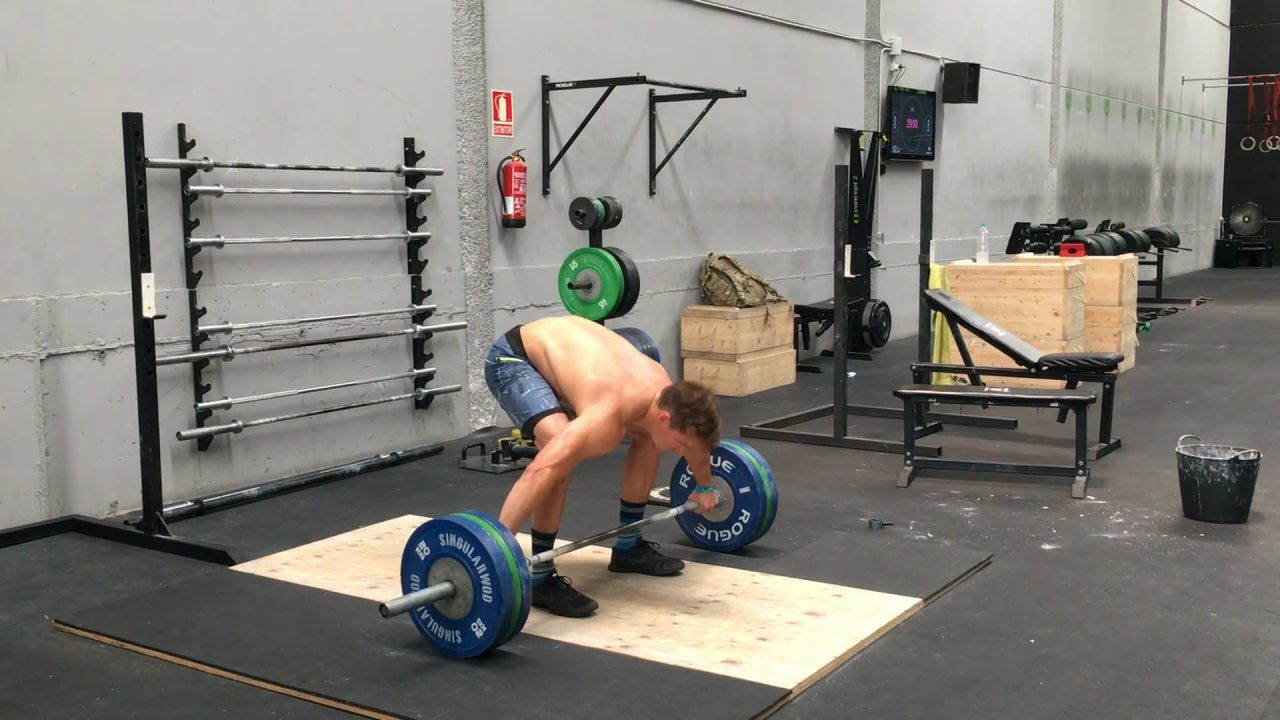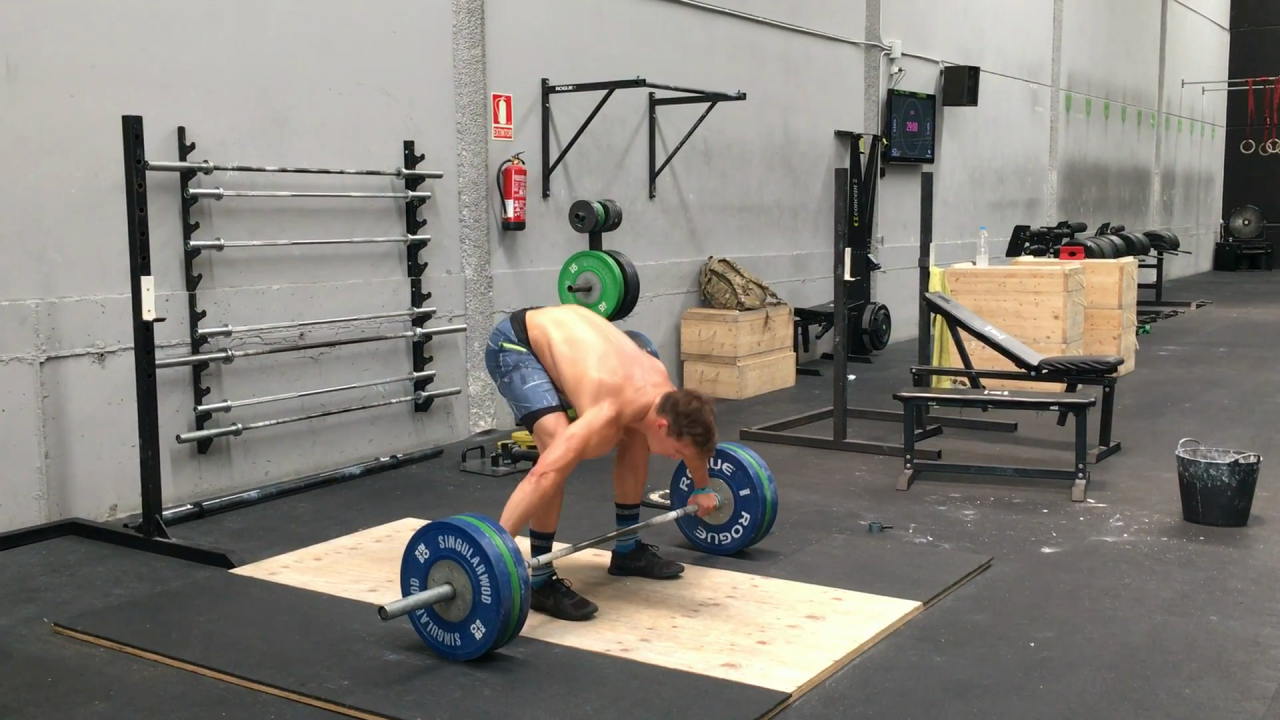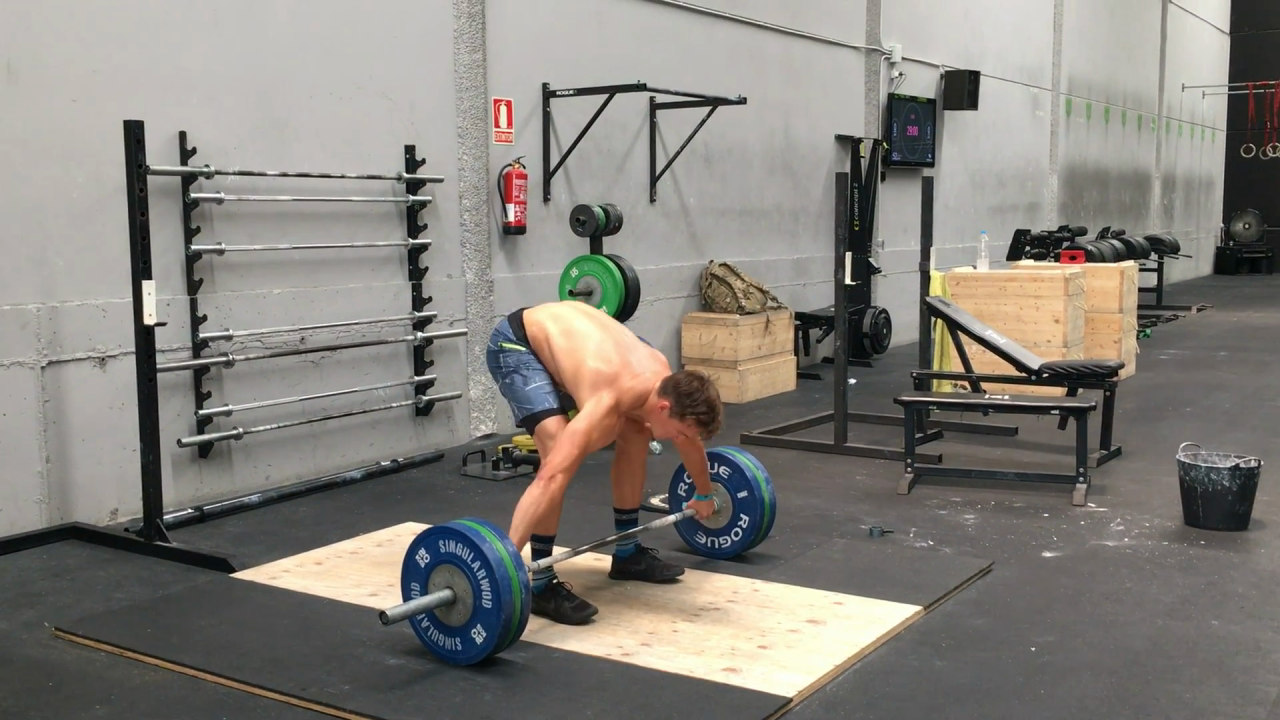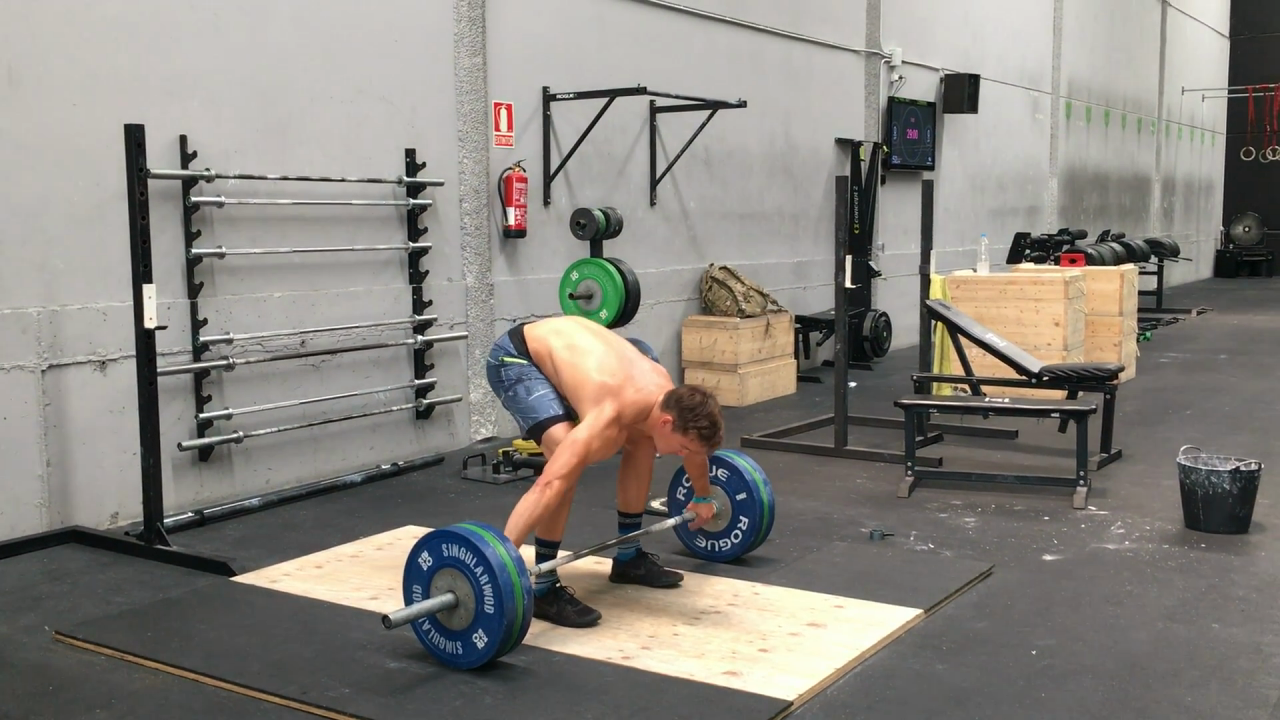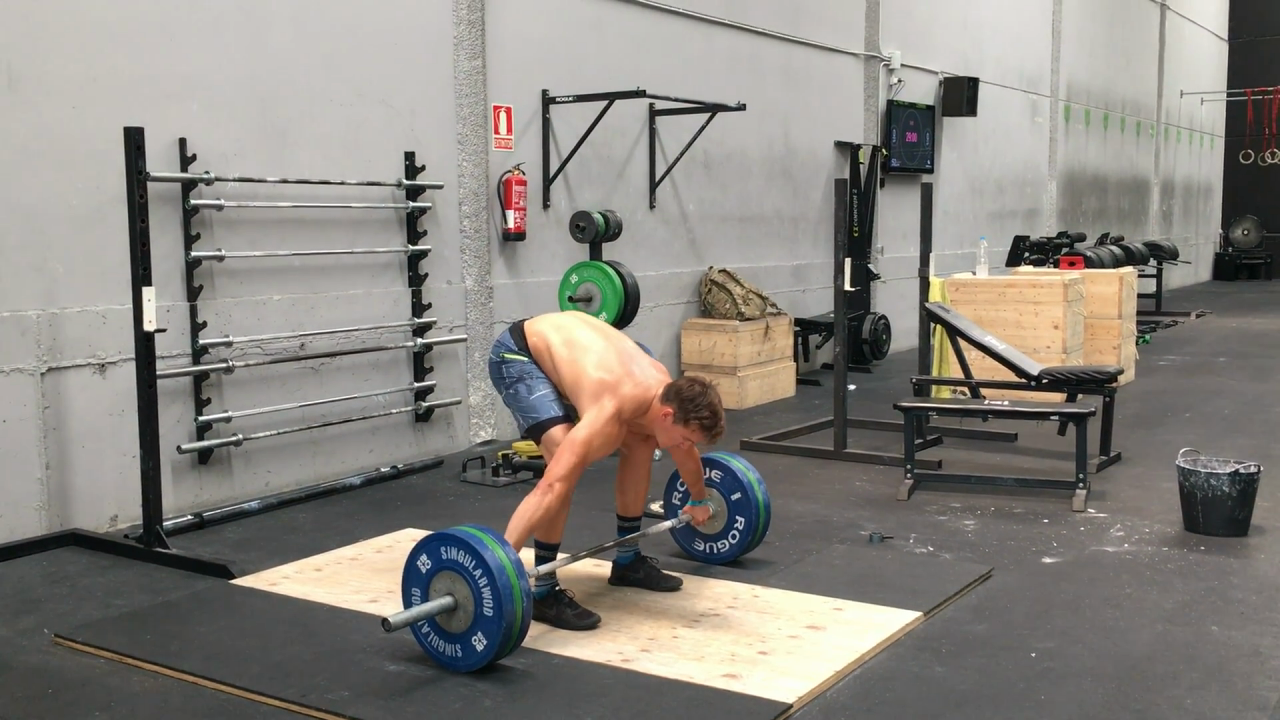
dt=0.3s
person 1, frame 1
left shoulder: (668, 395)
right shoulder: (608, 417)
left elbow: (696, 433)
right elbow: (539, 472)
left wrist: (704, 488)
left hip: (561, 345)
right hip: (513, 358)
left knee: (647, 438)
right knee: (558, 459)
left ankle: (628, 548)
right ankle: (541, 578)
person 1, frame 2
left shoulder: (666, 398)
right shoulder: (609, 416)
left elbow: (691, 438)
right elbow: (542, 476)
left wrist: (703, 489)
left hip: (563, 331)
right hip: (515, 345)
left knee: (636, 438)
right knee: (558, 440)
left ankle: (628, 550)
right ankle: (541, 581)
person 1, frame 3
left shoulder: (668, 386)
right shoulder: (608, 407)
left elbow: (693, 443)
right elbow: (551, 478)
left wrist: (704, 495)
left hip: (562, 330)
right hip: (515, 344)
left knee: (635, 437)
right knee: (558, 444)
left ankle: (627, 553)
right ankle: (541, 585)
person 1, frame 4
left shoulder: (670, 400)
right shoulder: (611, 419)
left elbow: (694, 452)
right elbow: (548, 485)
left wrist: (703, 498)
right hip: (515, 358)
left knee: (642, 443)
right knee: (565, 454)
left ankle: (628, 558)
right ankle: (543, 589)
person 1, frame 5
left shoulder: (668, 394)
right shoulder: (610, 415)
left elbow: (687, 455)
right elbow: (551, 487)
left wrist: (699, 501)
right hip: (518, 355)
left knee: (640, 445)
right knee: (564, 457)
left ankle: (627, 561)
right ankle: (543, 592)
